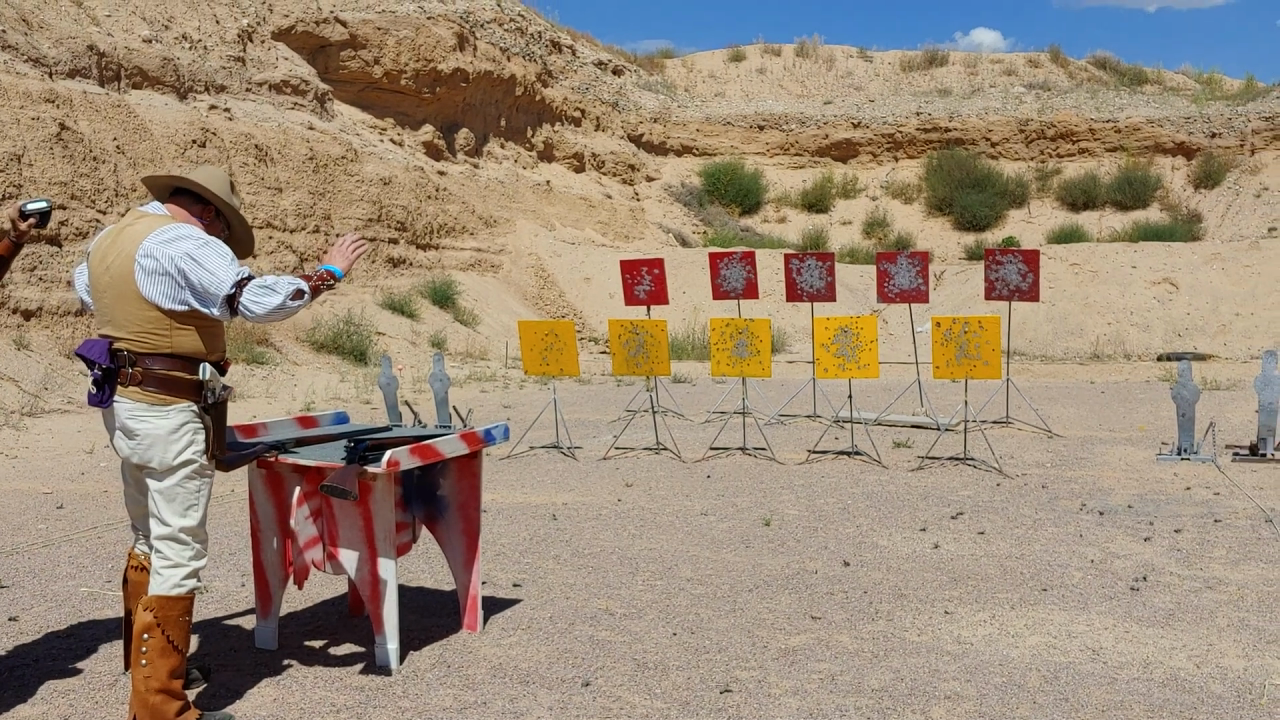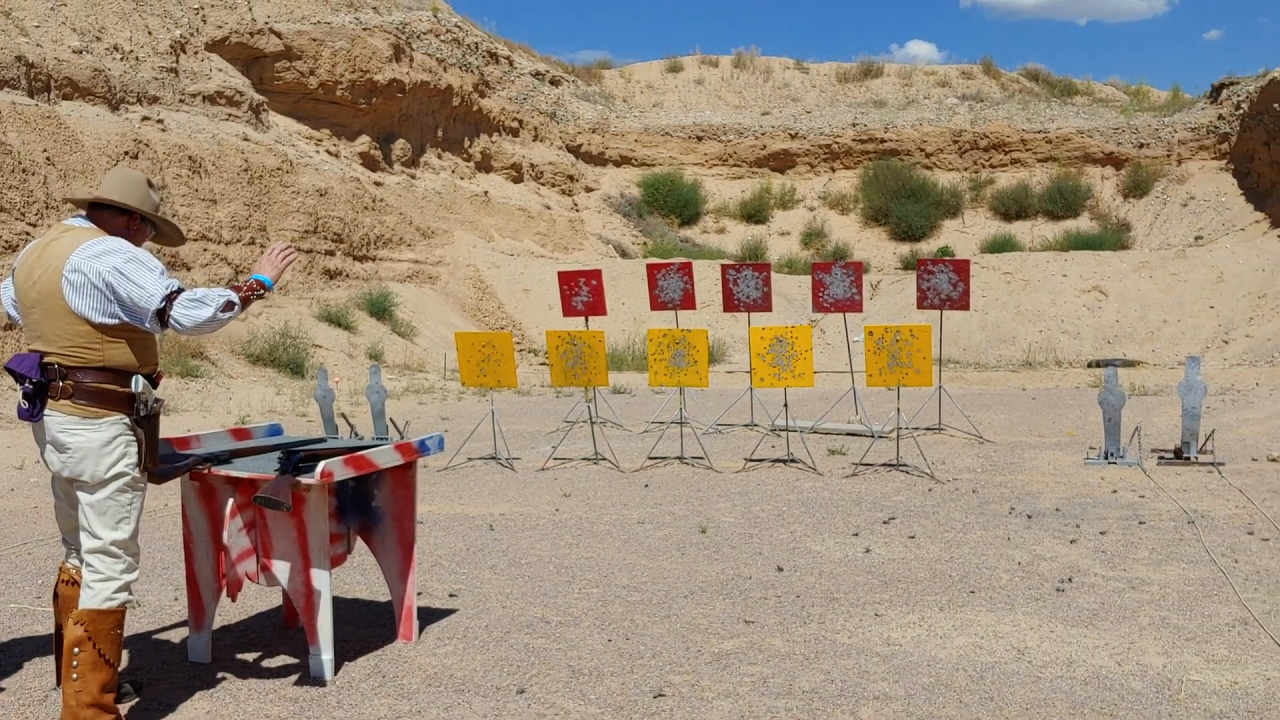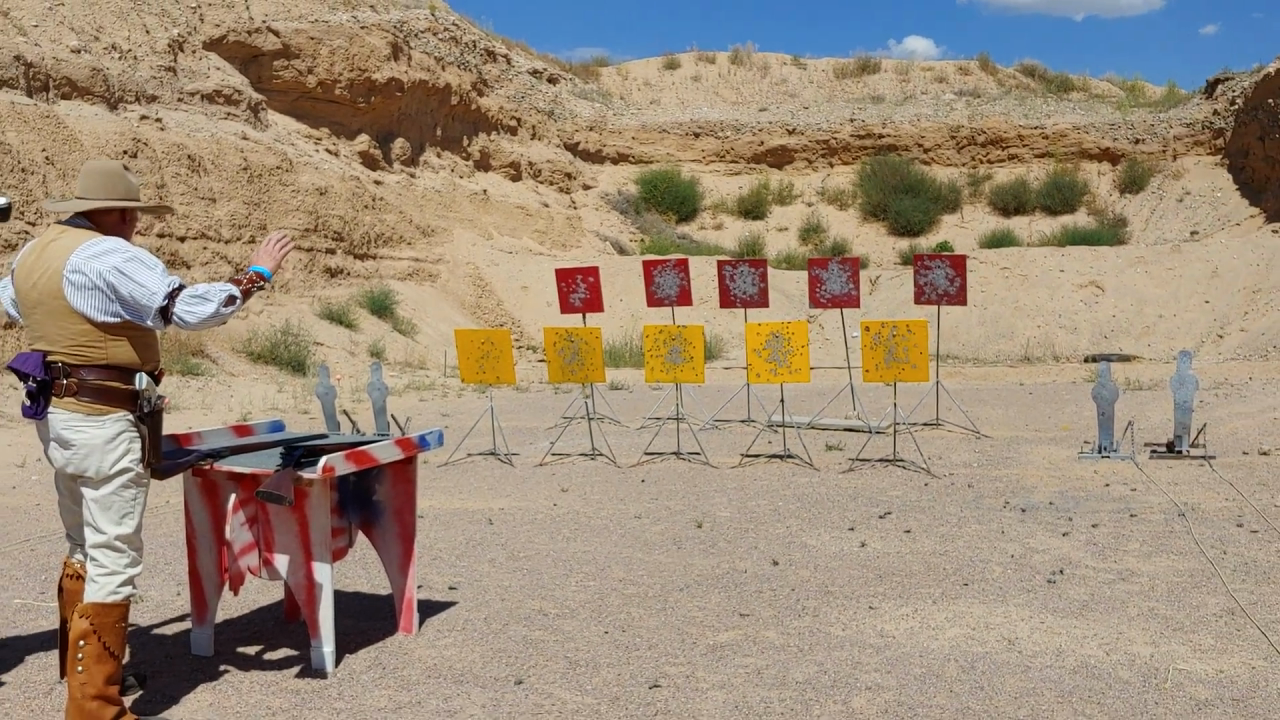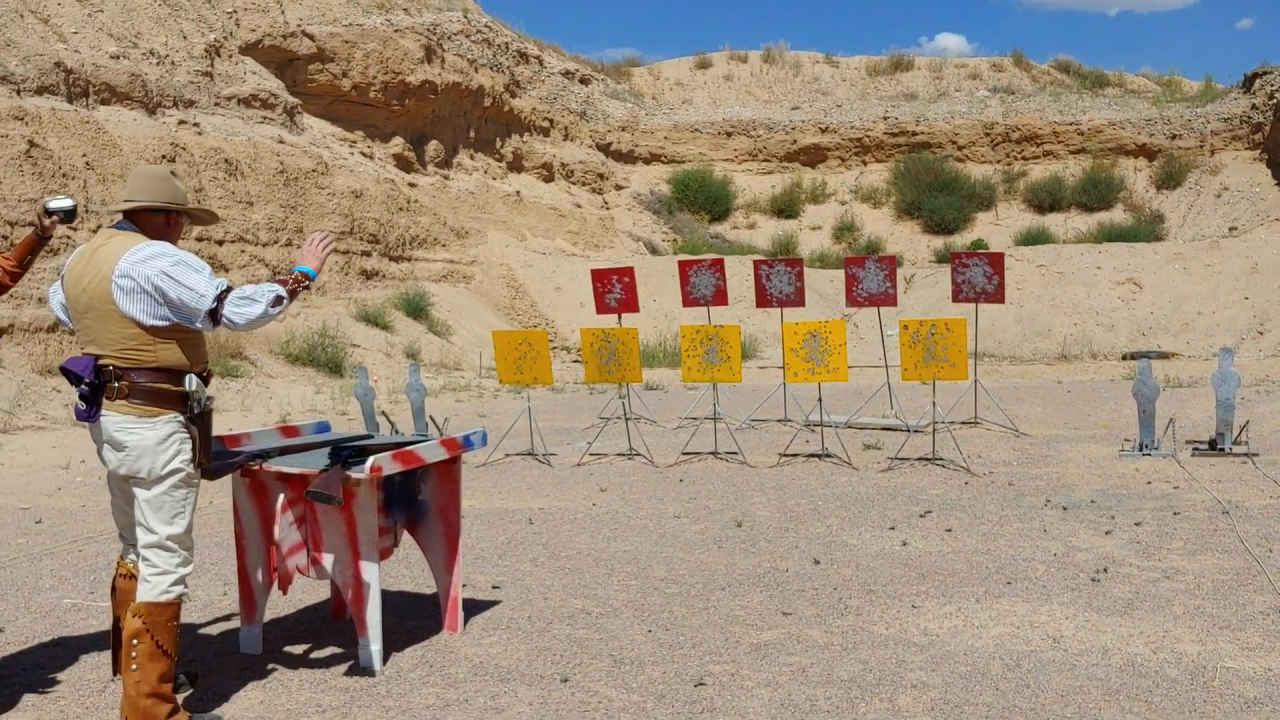
dt=0.7s
person 1, frame 1
left shoulder: (108, 237)
right shoulder: (185, 244)
left elbow: (84, 287)
right elbow: (258, 300)
right wrist: (328, 273)
left hip: (124, 402)
right hip: (168, 410)
left knee: (149, 541)
right knee: (178, 553)
left ankle: (145, 666)
person 1, frame 2
right shoulder: (112, 257)
right elbow: (188, 312)
right wrist: (258, 282)
left hip: (54, 415)
right hip: (99, 423)
left knee: (80, 556)
right knee: (109, 566)
person 1, frame 3
right shoulder: (110, 256)
right elbow: (190, 308)
right wrist: (256, 274)
left hip: (57, 413)
right hip: (103, 421)
left knee: (83, 550)
right knee: (113, 561)
left ankle: (81, 671)
person 1, frame 4
left shoulder: (80, 259)
right shoulder: (157, 260)
left elbow: (61, 308)
right elbow: (237, 308)
right wrist: (300, 274)
left hip: (110, 417)
right hip: (154, 423)
left knee: (135, 551)
right knee: (164, 560)
left ankle: (135, 670)
